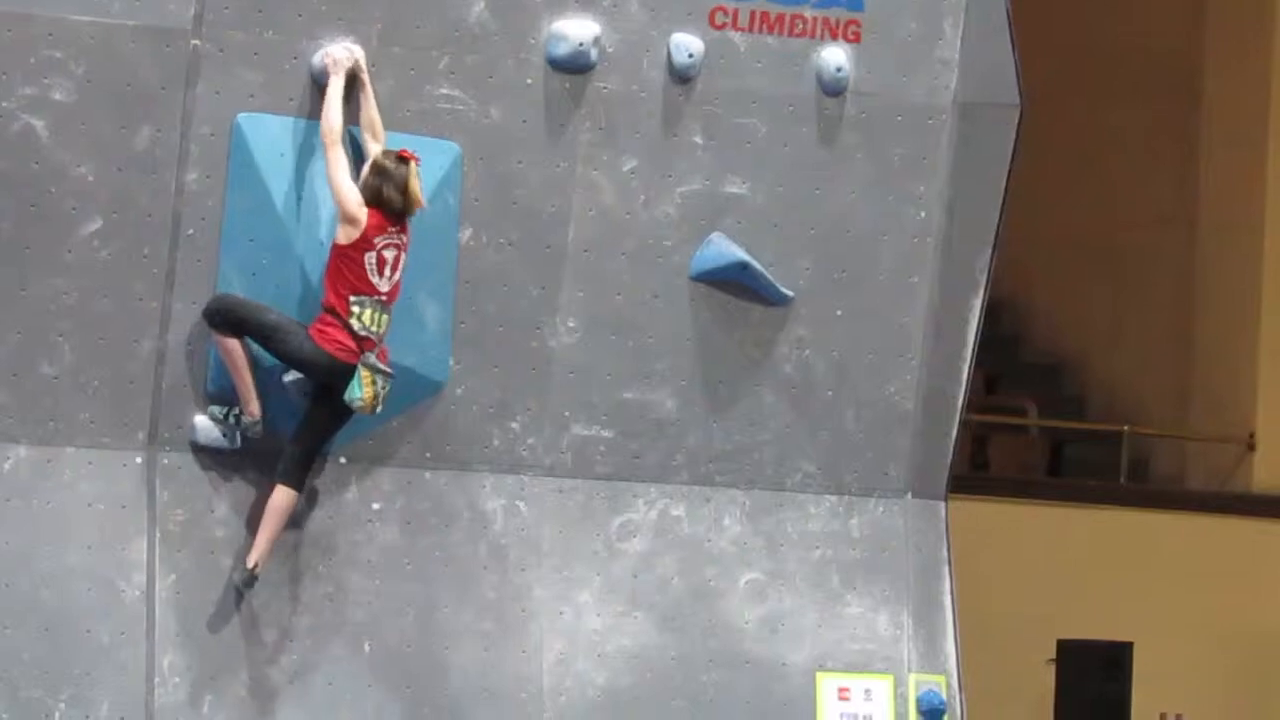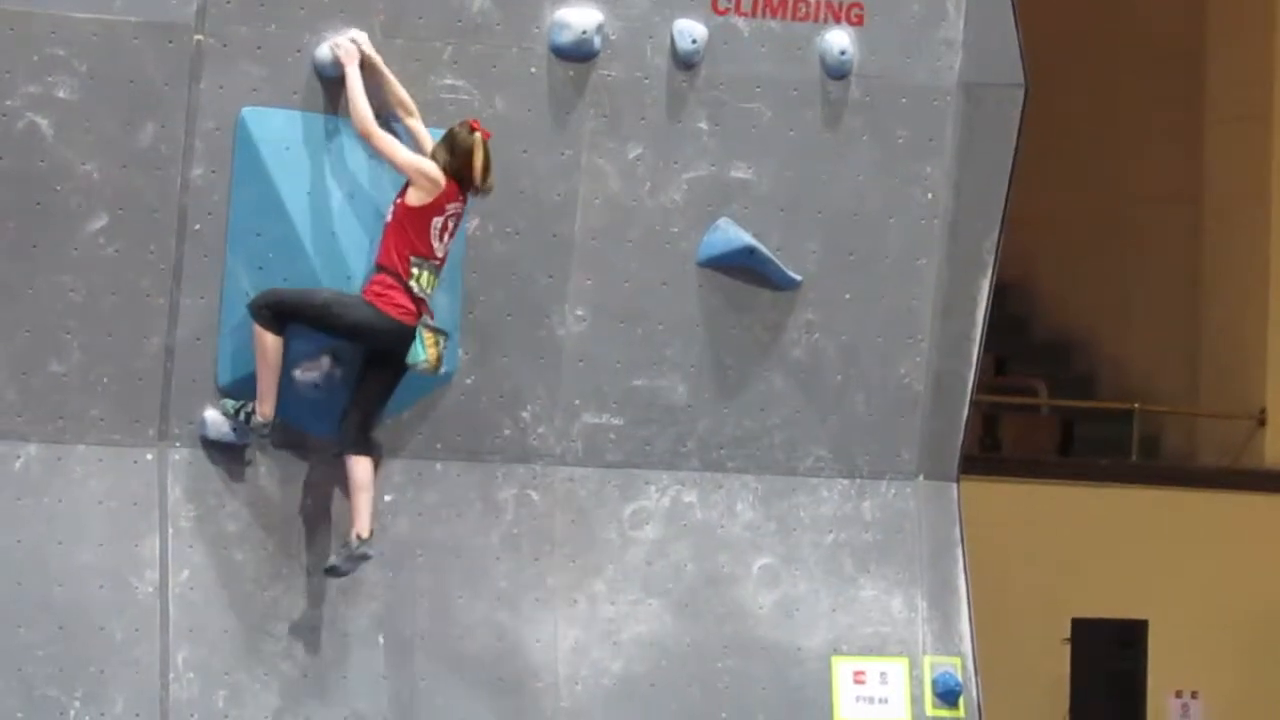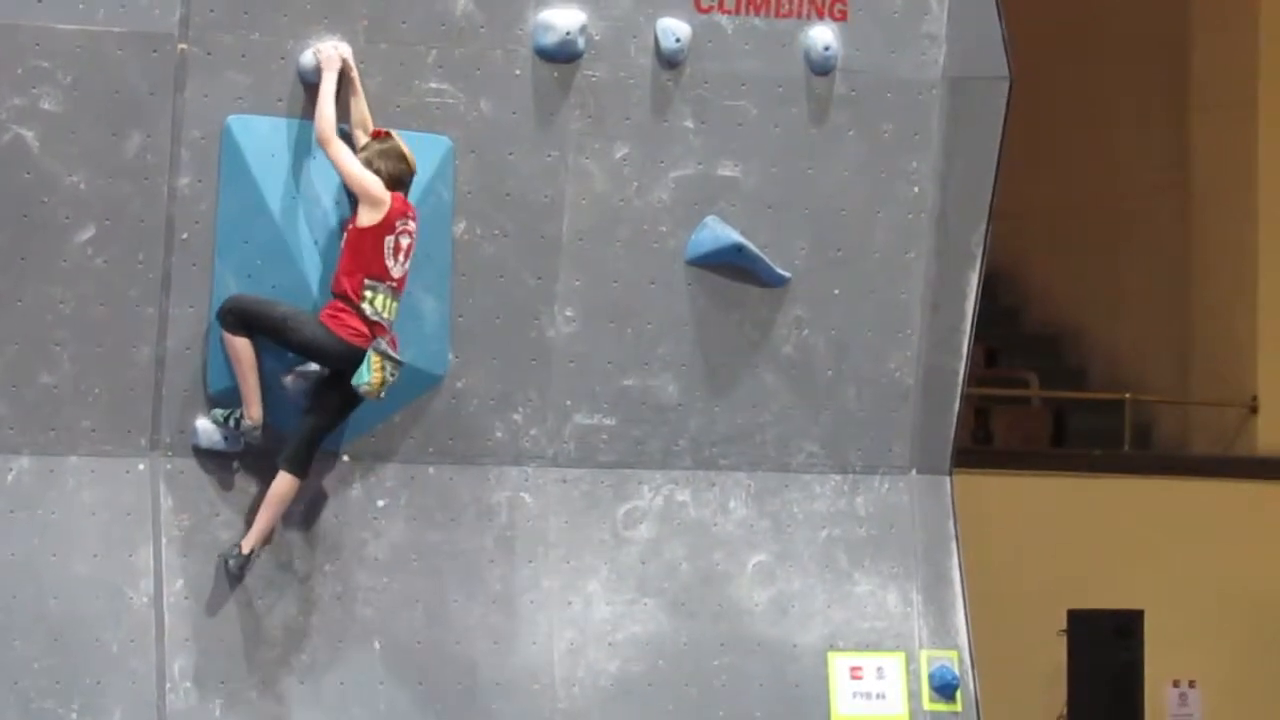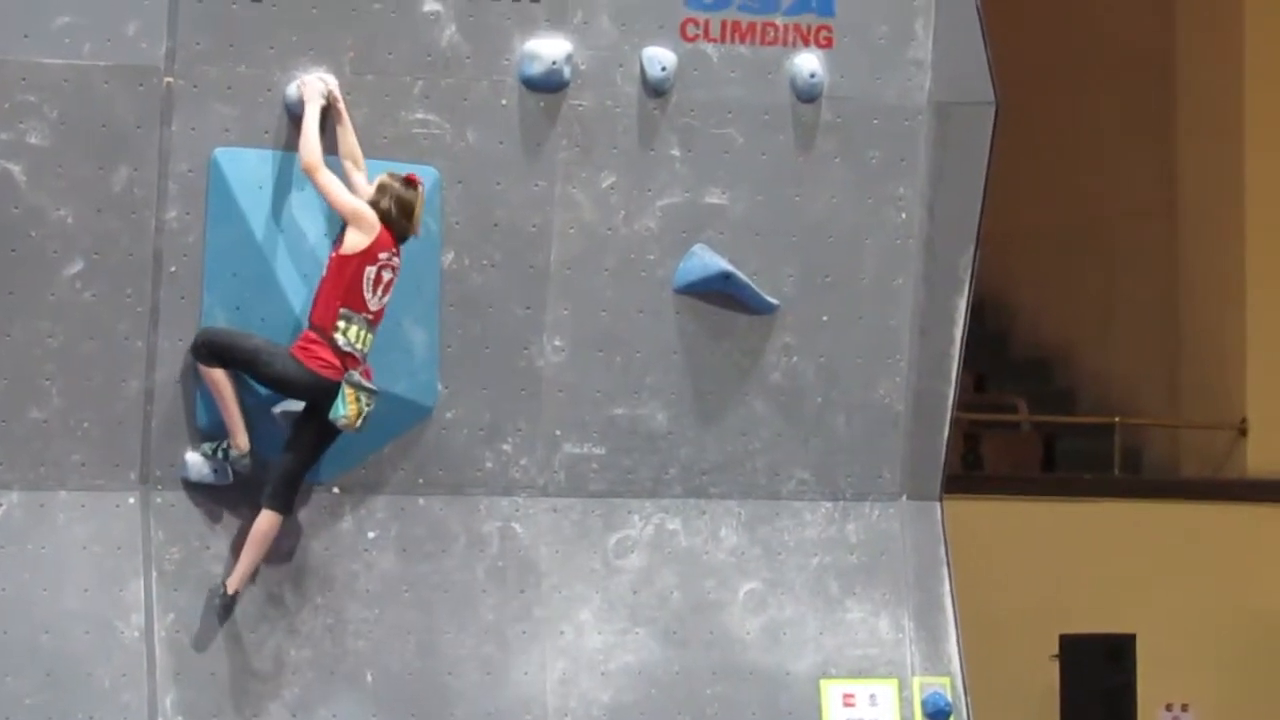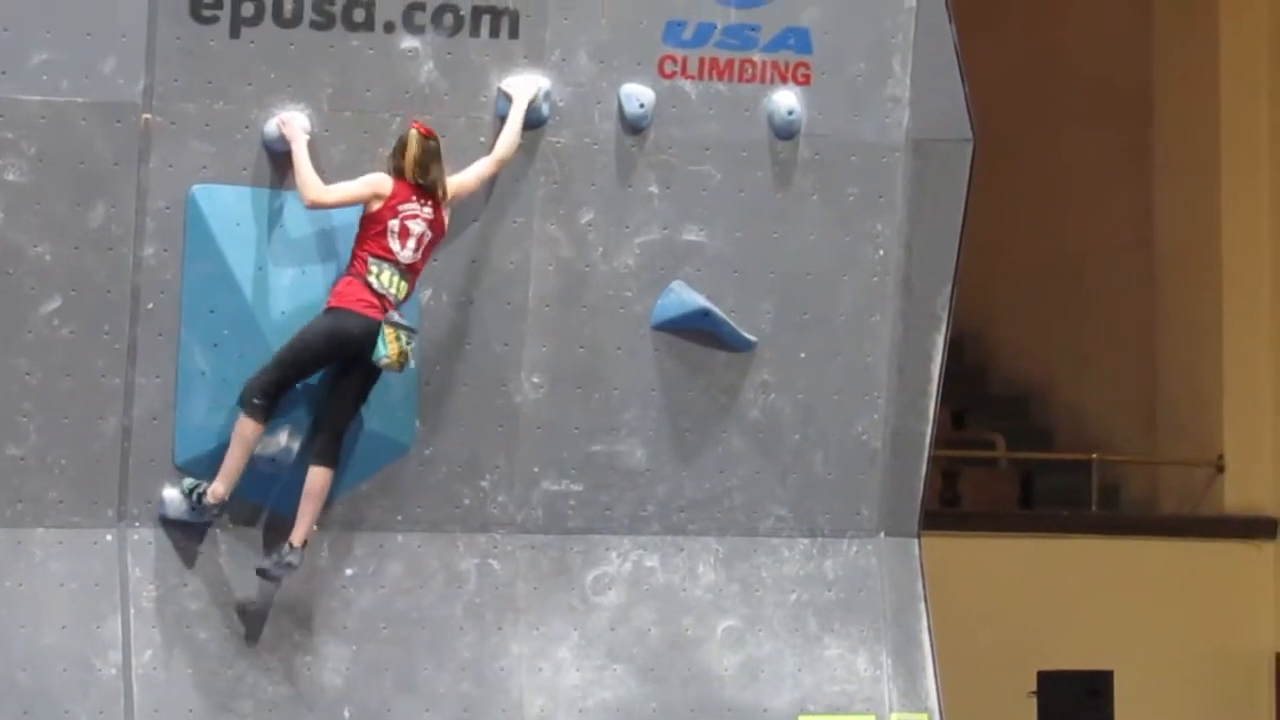
dt=1s
person 1, frame 1
left shoulder: (357, 216)
right shoulder: (400, 224)
left elbow: (332, 144)
right elbow: (376, 143)
left wrist: (337, 75)
right wrist: (363, 77)
left hip: (328, 352)
right hip: (363, 368)
left knee: (221, 310)
right knee: (297, 461)
left ankle: (248, 414)
right ankle: (251, 566)
person 1, frame 2
left shoulder: (430, 177)
right shoulder: (454, 191)
left elbow: (365, 126)
right elbow: (409, 116)
left wrist: (350, 65)
right wrist: (374, 60)
left hip: (383, 314)
right hip: (408, 328)
left knee: (267, 304)
right knee: (356, 429)
left ankle: (260, 414)
right ankle: (358, 539)
person 1, frame 3
left shoulder: (377, 196)
right shoulder: (406, 210)
left elbow: (328, 136)
right elbow: (365, 137)
left wrist: (330, 71)
right wrist: (351, 77)
left hip: (339, 337)
right hip: (370, 352)
left knee: (234, 311)
right knee: (302, 446)
left ankle: (249, 418)
right ankle: (246, 548)
person 1, frame 4
left shoulder: (367, 225)
right shoulder: (390, 246)
left elbow: (312, 164)
right elbow: (354, 166)
left wrist: (313, 104)
right wrist: (338, 108)
left hip: (313, 369)
right hip: (348, 386)
left knee: (207, 342)
right knee: (283, 484)
left ankle: (238, 447)
right ankle: (231, 588)
person 1, frame 5
left shoulder: (383, 185)
right shoulder: (444, 197)
left elbow: (314, 196)
right elbow: (500, 156)
left wrist: (298, 142)
right wrist: (521, 100)
left hip: (348, 315)
right hip: (383, 330)
left knee: (260, 394)
right knee: (328, 435)
left ankle: (210, 497)
right ankle: (293, 547)
